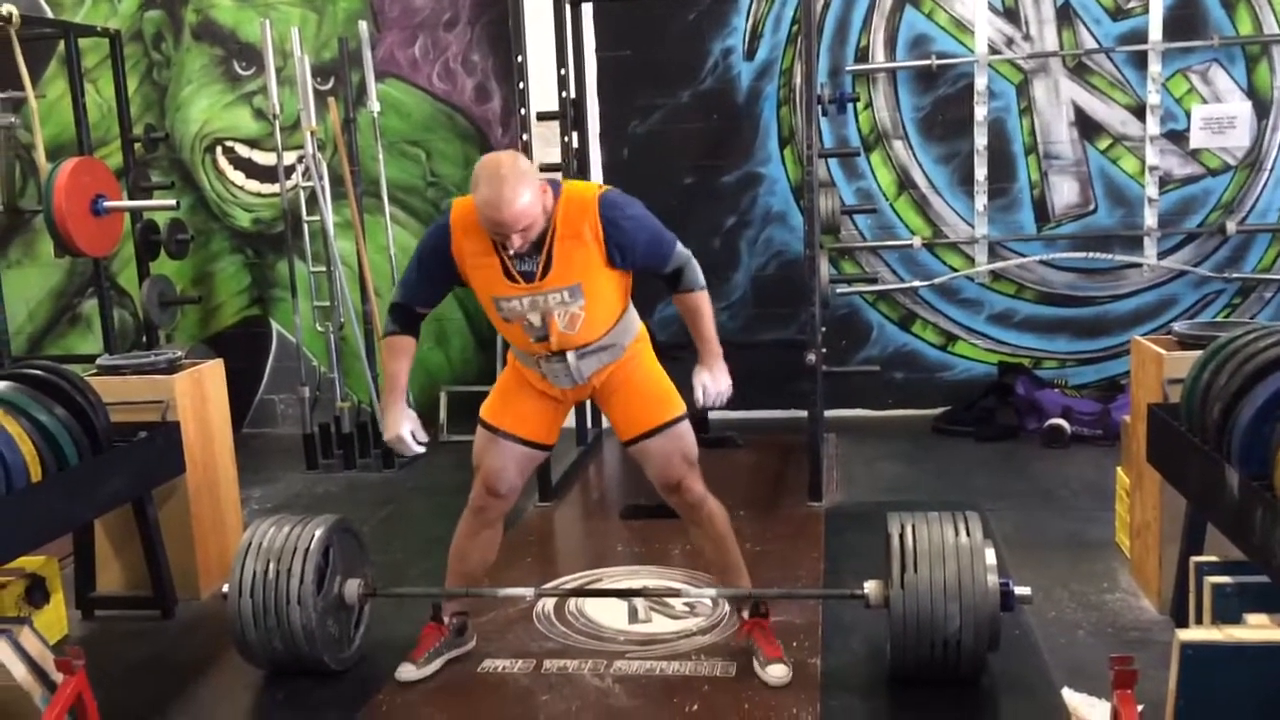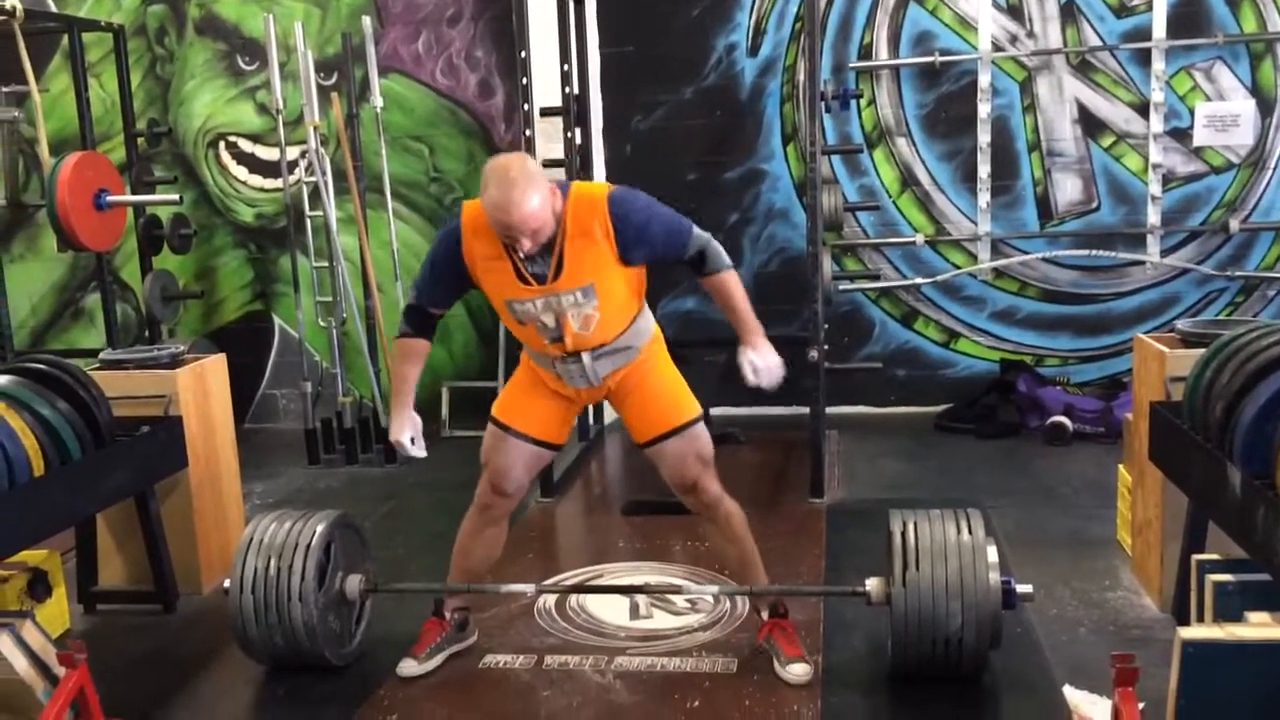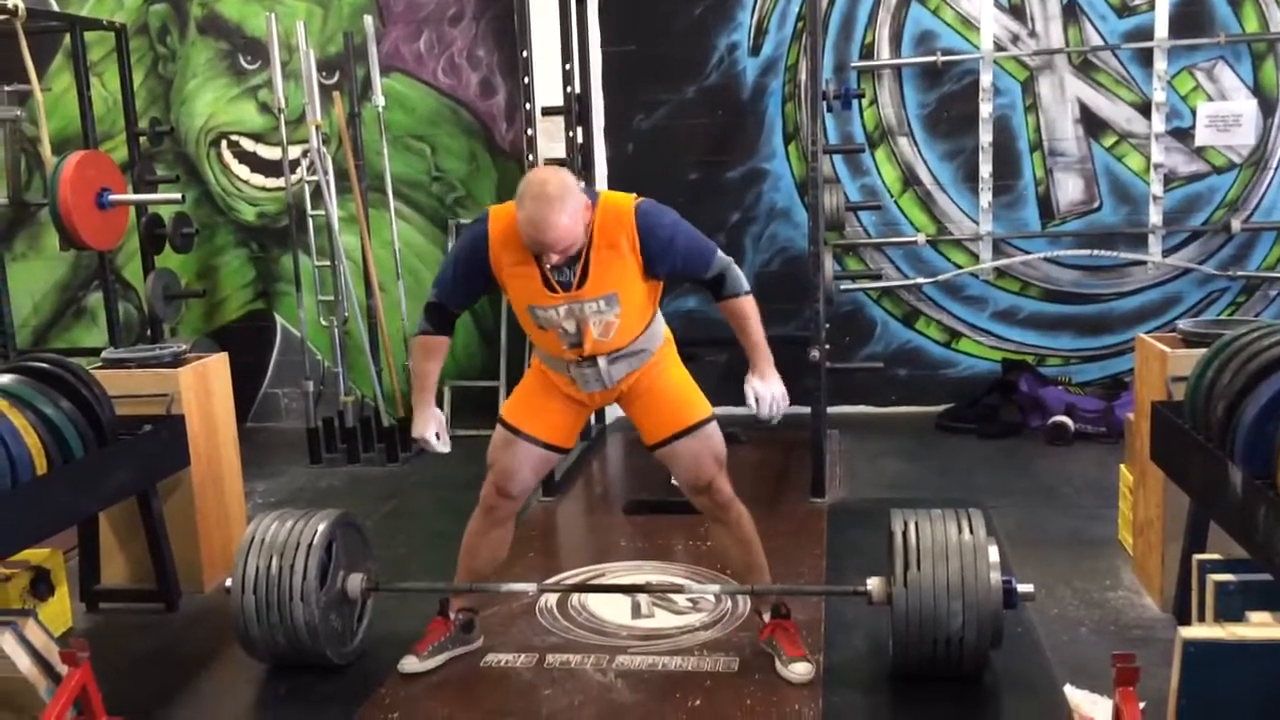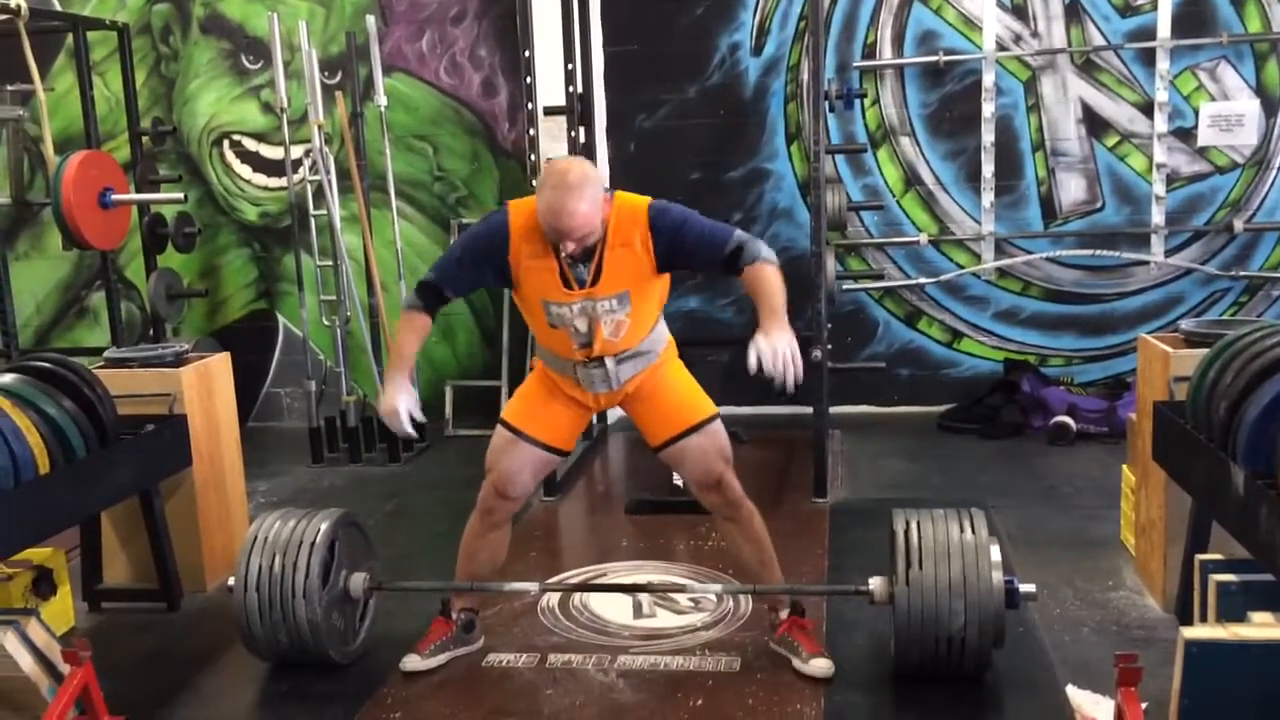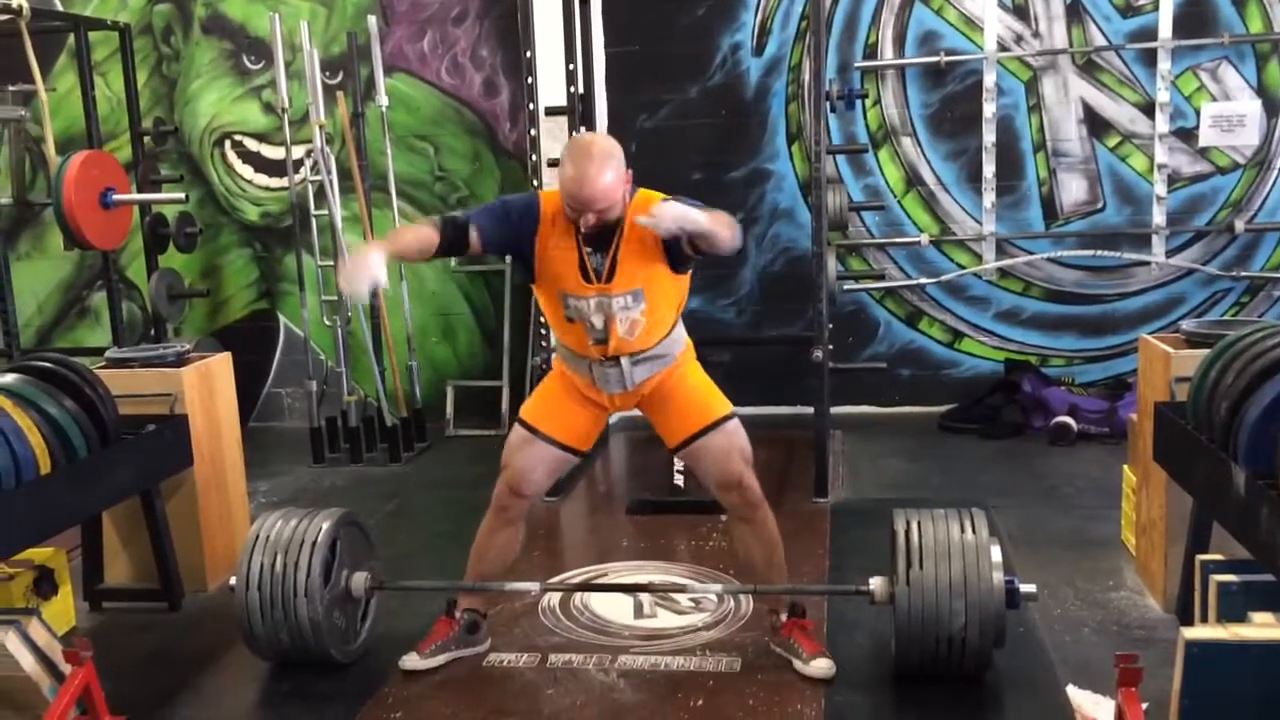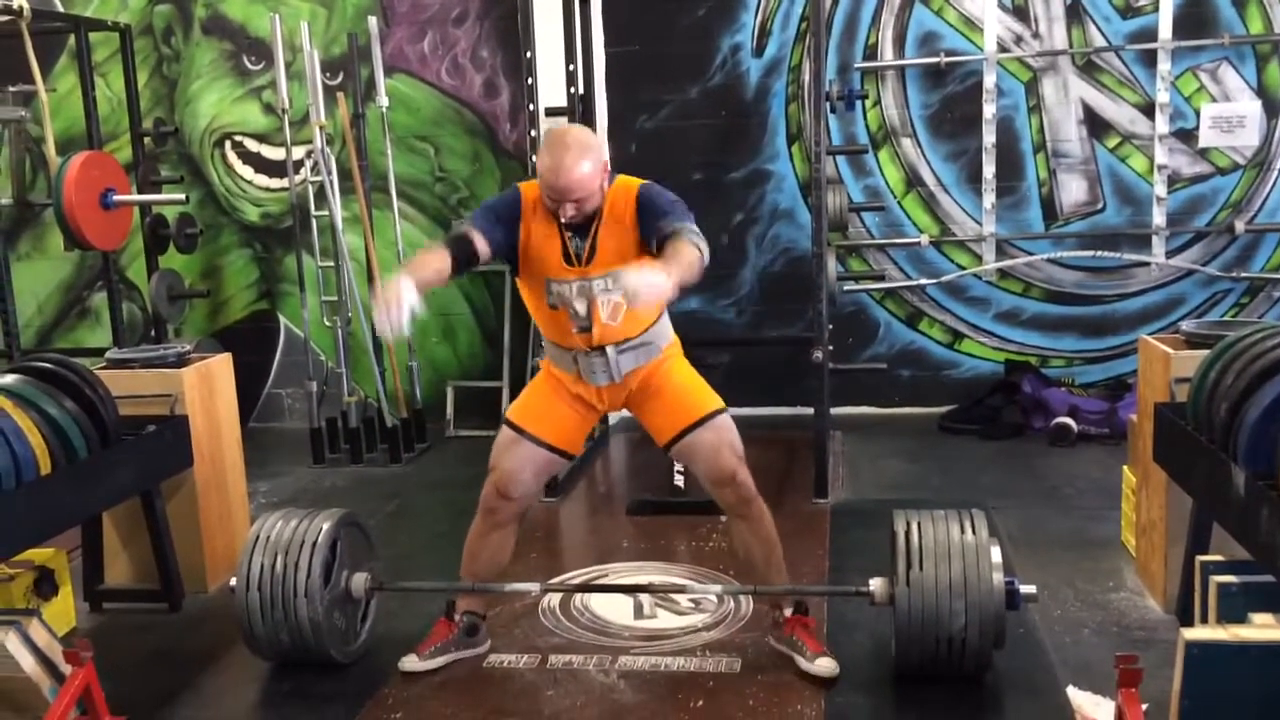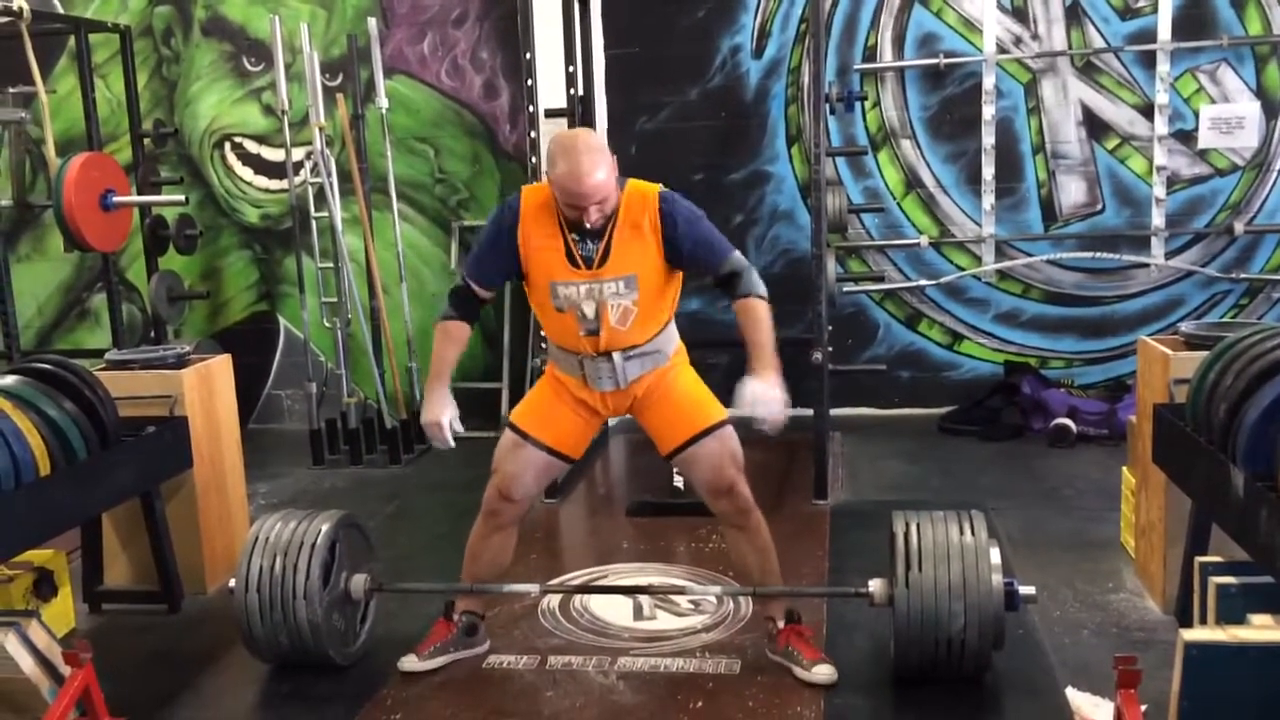
dt=0.2s
person 1, frame 1
left shoulder: (602, 212)
right shoulder: (453, 233)
left elbow: (679, 268)
right elbow: (405, 312)
left wrist: (711, 358)
right wrist: (393, 403)
left hip: (618, 356)
right hip: (533, 369)
left knee: (686, 488)
right knee: (488, 497)
left ankle: (753, 620)
right ankle: (449, 625)
person 1, frame 2
left shoulder: (613, 211)
right shoulder: (464, 235)
left elbow: (702, 252)
right elbow: (419, 316)
left wrist: (753, 338)
right wrist: (402, 407)
left hip: (632, 358)
right hip: (545, 369)
left knee: (701, 489)
right knee: (495, 493)
left ankle: (772, 620)
right ankle: (451, 620)
person 1, frame 3
left shoulder: (638, 223)
right shoulder: (489, 237)
left elbow: (721, 275)
right elbow: (440, 312)
left wrist: (762, 365)
right wrist: (424, 403)
left hip: (643, 362)
right hip: (556, 372)
left knee: (713, 490)
right knee: (500, 495)
left ankle: (774, 621)
right ankle: (457, 621)
person 1, frame 4
left shoulder: (650, 223)
right shoulder: (506, 231)
left elbow: (748, 251)
right elbow: (431, 291)
left wrist: (774, 321)
right wrist: (398, 376)
left hip: (647, 367)
right hip: (559, 376)
left knee: (722, 489)
right knee: (498, 495)
left ankle: (786, 621)
right ankle: (458, 622)
person 1, frame 5
left shoulder: (659, 216)
right shoulder: (534, 216)
left elbow: (725, 233)
right elbow: (451, 232)
left wrist: (693, 221)
right wrist: (380, 249)
left hip: (665, 368)
right hip: (579, 374)
left knee: (741, 488)
right knee: (512, 495)
left ankle: (787, 622)
right ankle: (464, 622)
person 1, frame 6
left shoulder: (643, 204)
right shoulder: (518, 209)
left elbow: (690, 243)
right elbow: (460, 248)
left wrist: (663, 275)
right wrist: (407, 280)
left hip: (651, 363)
right hip: (567, 372)
left knee: (733, 482)
right knee: (501, 495)
left ankle: (790, 620)
right ankle: (463, 624)
person 1, frame 7
left shoulder: (662, 210)
right shoulder: (519, 217)
left elbow: (740, 278)
right elbow: (465, 298)
left wrist: (765, 370)
right wrist: (437, 391)
left hip: (657, 369)
right hip: (570, 376)
left knee: (732, 495)
right knee: (503, 498)
left ankle: (784, 630)
right ankle: (463, 625)
